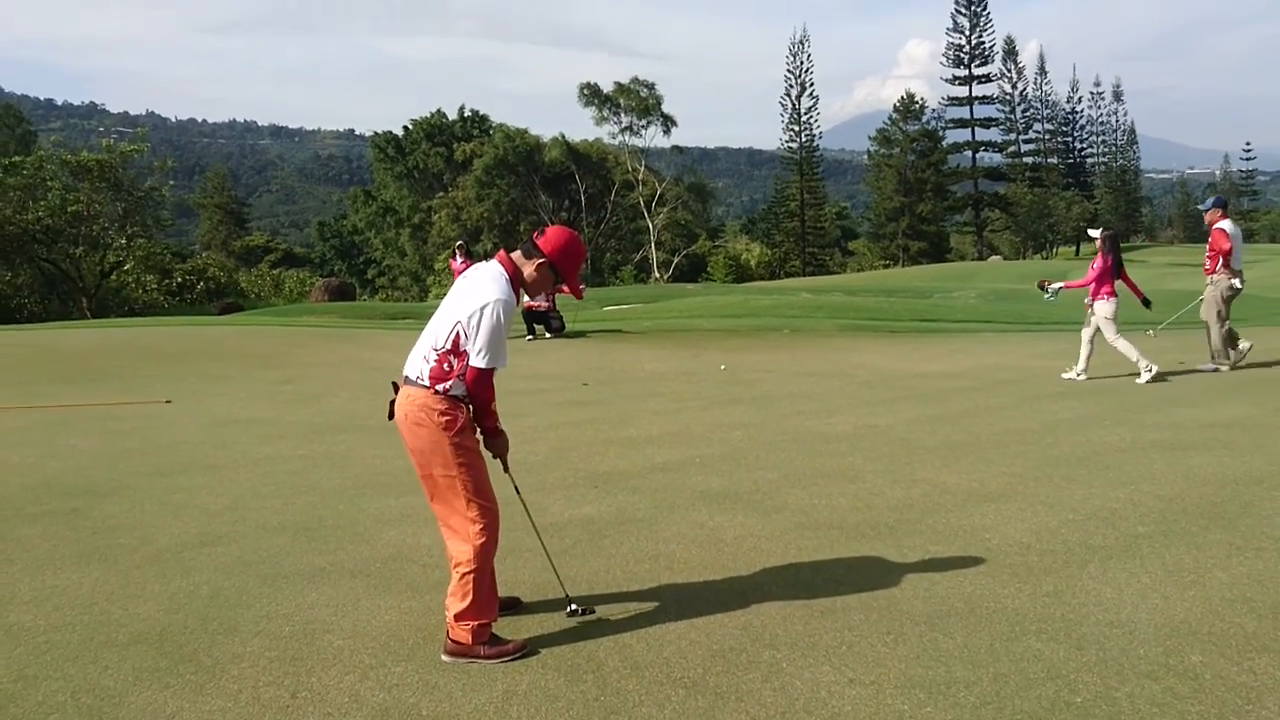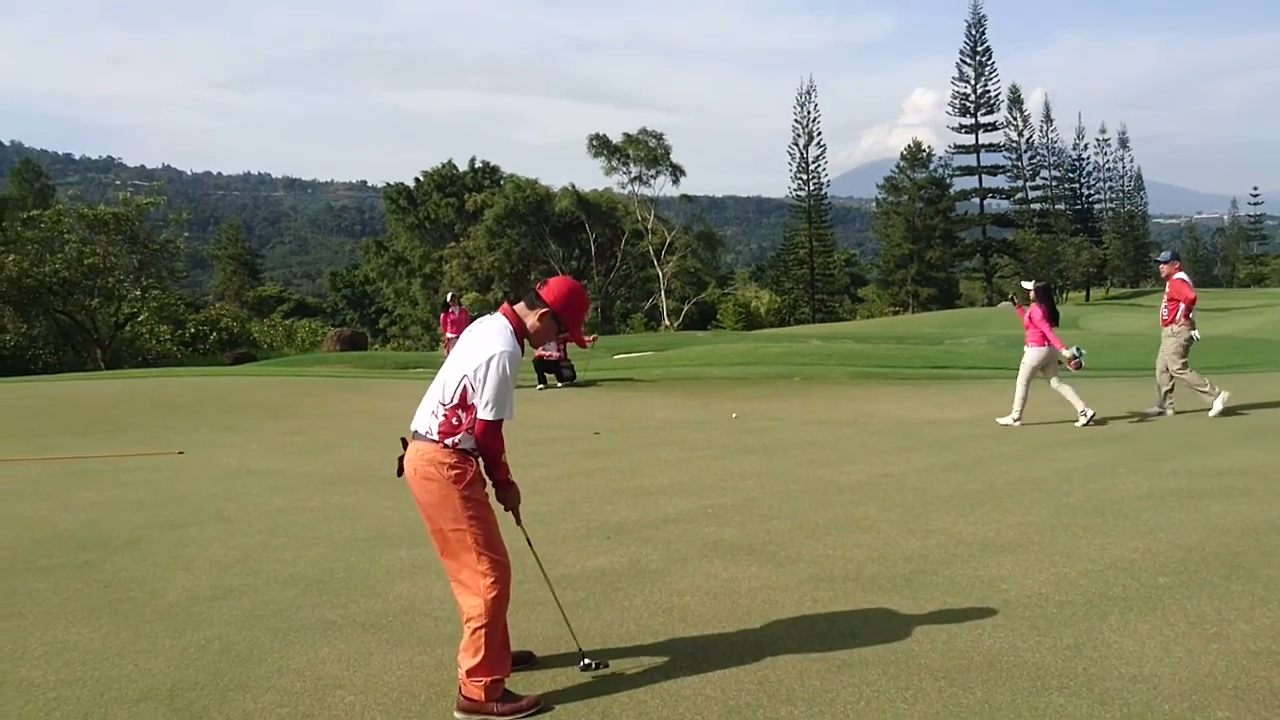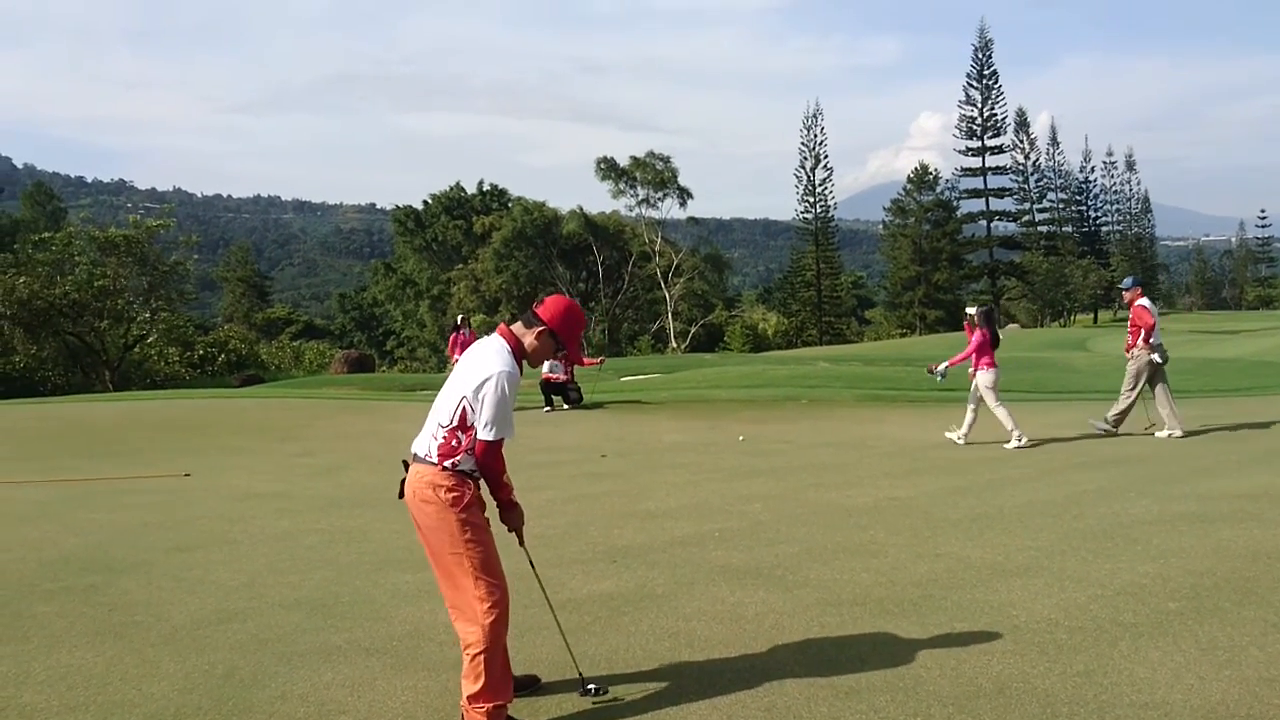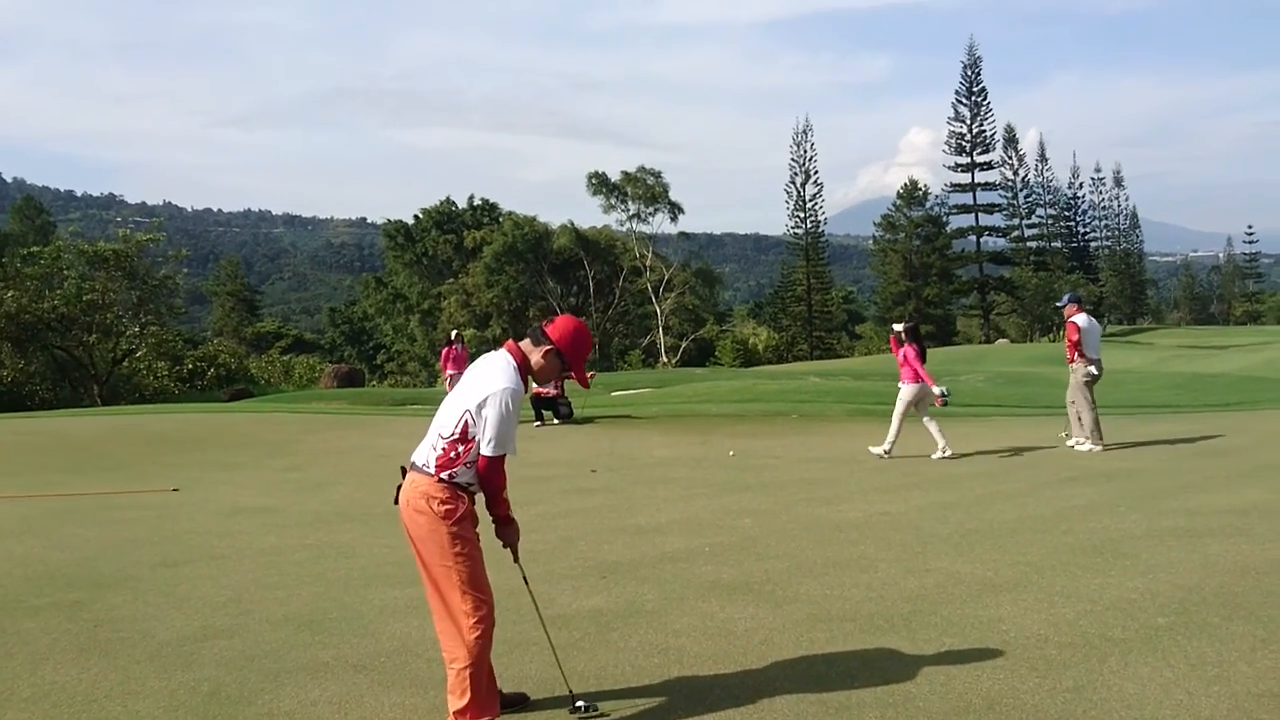
dt=0.5s
person 1, frame 1
left shoulder: (484, 271)
right shoulder: (498, 298)
right elbow: (478, 377)
left wrist: (485, 427)
right wrist: (492, 430)
left hip: (421, 398)
right hip: (435, 409)
left knee: (464, 513)
right knee: (476, 519)
left ankle: (476, 596)
right ankle: (467, 634)
person 1, frame 2
left shoulder: (490, 325)
right shoulder: (504, 350)
right elbow: (487, 430)
left wrist: (497, 476)
right wrist: (503, 481)
left hip: (433, 453)
right hip: (445, 463)
left knee: (476, 567)
right knee: (488, 573)
left ankle: (490, 652)
person 1, frame 3
left shoulder: (489, 346)
right shoulder: (503, 370)
right elbow: (487, 450)
left wrist: (502, 497)
right wrist: (508, 502)
left hip: (435, 478)
right hip: (444, 487)
left knee: (480, 592)
right knee: (485, 599)
left ankle: (495, 677)
person 1, frame 4
left shoulder: (495, 361)
right shoulder: (507, 387)
right elbow: (489, 465)
left wrist: (499, 514)
right wrist: (503, 518)
left hip: (430, 489)
right hip: (438, 499)
left knee: (468, 605)
right knee: (470, 613)
